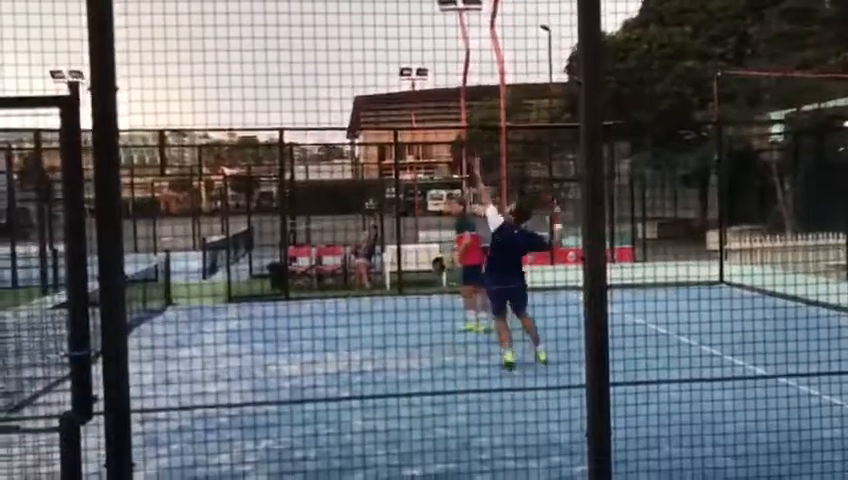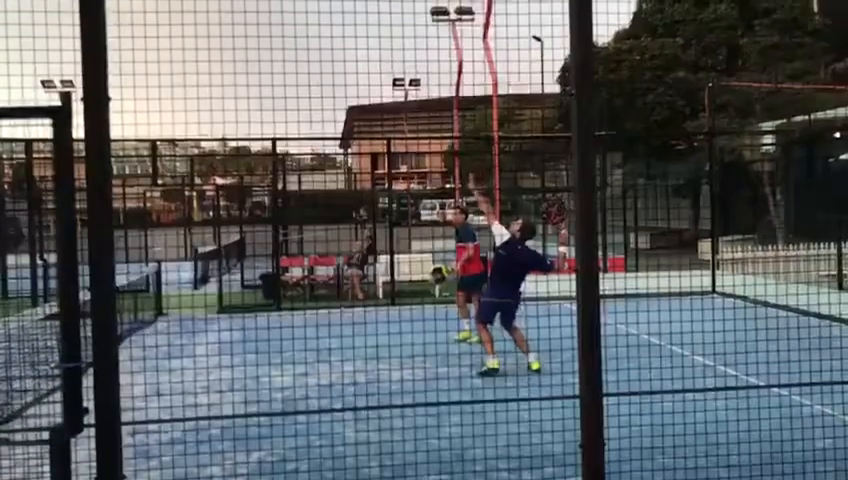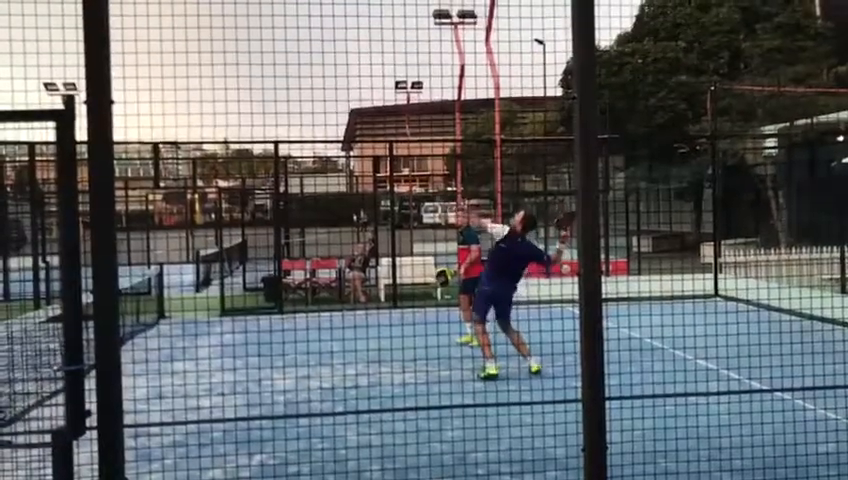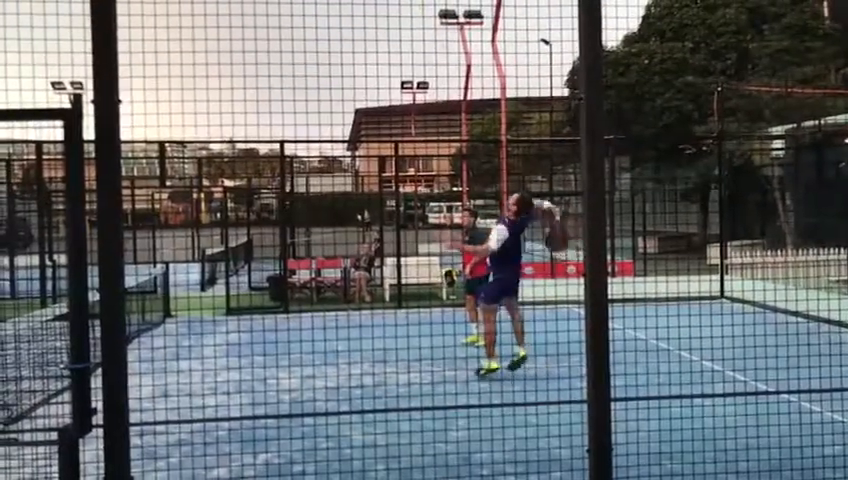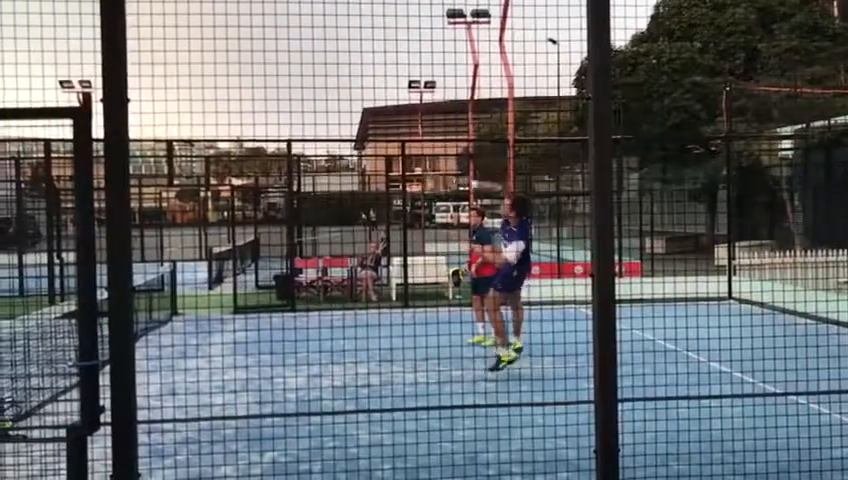
dt=1s
person 1, frame 1
left shoulder: (499, 226)
right shoulder: (528, 237)
left elbow: (485, 200)
right elbow: (552, 243)
left wrist: (477, 175)
left hip: (495, 283)
right hip: (516, 283)
left knee: (500, 318)
right knee: (522, 315)
left ankle: (508, 355)
right ankle: (540, 350)
person 1, frame 2
left shoulder: (505, 240)
right shoulder: (531, 255)
left elbow: (489, 214)
right elbow: (554, 267)
left wrist: (475, 191)
left hip: (493, 295)
right hip: (512, 297)
left knee: (481, 323)
right knee: (509, 325)
left ankle: (492, 361)
right ankle: (532, 359)
person 1, frame 3
left shoulder: (505, 233)
right shoulder: (530, 248)
left elbow: (482, 223)
right elbow: (551, 262)
right wrist: (560, 247)
left hip: (487, 287)
right hip: (507, 290)
left knee: (479, 322)
right knee: (506, 326)
left ankle: (490, 366)
right ankle: (532, 362)
person 1, frame 4
left shoulder: (503, 228)
right shoulder: (523, 218)
left elbow: (485, 251)
right elbow: (546, 207)
left wrist: (462, 247)
left hip: (498, 274)
right hip: (512, 272)
left knee: (488, 317)
right knee: (513, 308)
left ankle: (490, 361)
right ankle: (520, 350)
person 1, frame 5
left shoulder: (519, 237)
right shoulder: (511, 220)
left elbow: (502, 261)
left wrist: (483, 254)
left hip: (513, 270)
right hip: (514, 268)
left knee: (492, 305)
right knee: (515, 303)
left ankle: (505, 352)
right ankle: (516, 341)
person 2, frame 1
left shoulder: (464, 220)
right shoulder: (461, 220)
left elbow: (467, 240)
left wrist: (458, 253)
right wrist: (458, 253)
left hip: (474, 262)
right hip: (469, 262)
left knee: (479, 292)
right knee: (466, 292)
left ankle: (484, 323)
right ankle: (472, 322)
person 2, frame 2
left shoulder: (466, 230)
right shoulder: (459, 230)
left elbow: (470, 251)
left wrist: (460, 263)
right wrist: (458, 265)
left hip: (474, 272)
right hip: (466, 272)
left knee: (477, 302)
right knee: (461, 300)
right ankle: (466, 331)
person 2, frame 3
left shoulder: (470, 233)
right shoulder: (461, 233)
left elbow: (475, 253)
left wrist: (464, 266)
right wrist: (460, 268)
left hip: (474, 274)
right hip: (466, 274)
right knee: (464, 303)
right ankle: (470, 334)
person 2, frame 4
left shoulder: (478, 233)
right shoulder: (466, 233)
left wrist: (470, 266)
right wrist: (464, 266)
left hip: (480, 274)
right hip: (470, 274)
right knee: (469, 302)
right ankle: (475, 334)
person 2, frame 5
left shoulder: (485, 233)
right shoulder: (473, 232)
left elbow: (487, 253)
left wrist: (476, 265)
right wrist: (470, 264)
left hip: (486, 273)
right hip: (476, 273)
right knee: (476, 301)
right ankle: (481, 334)
